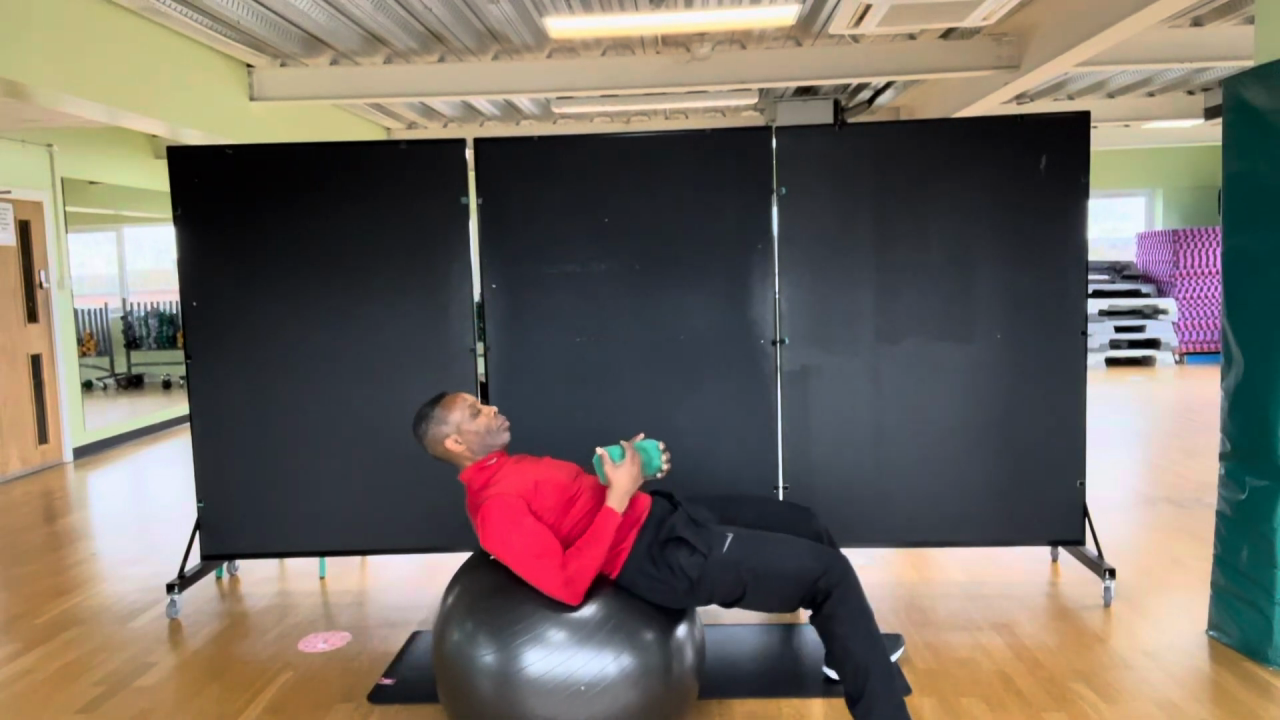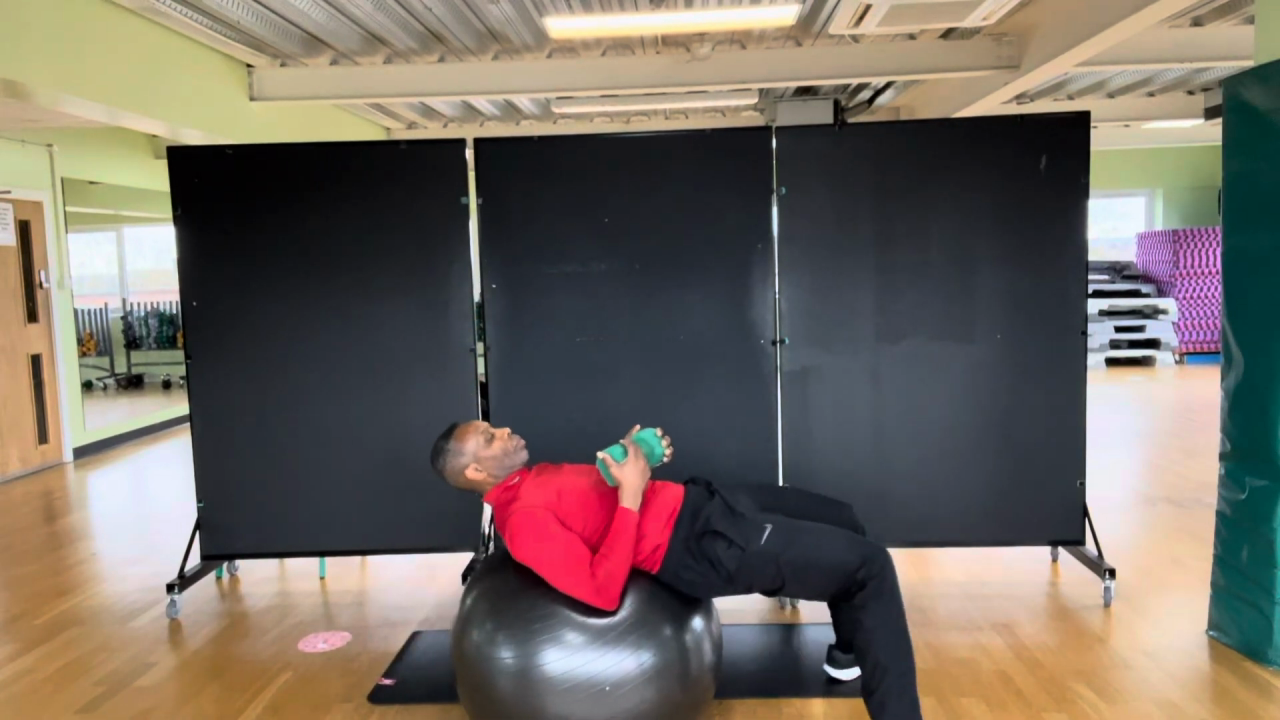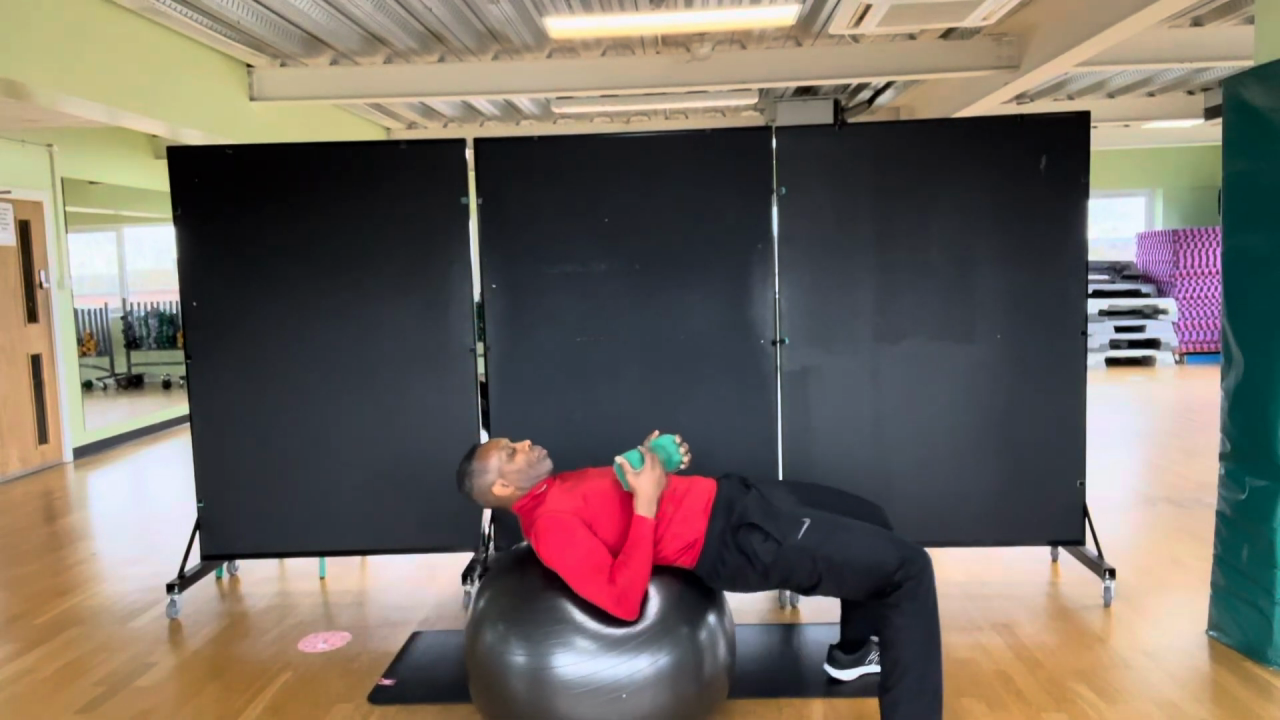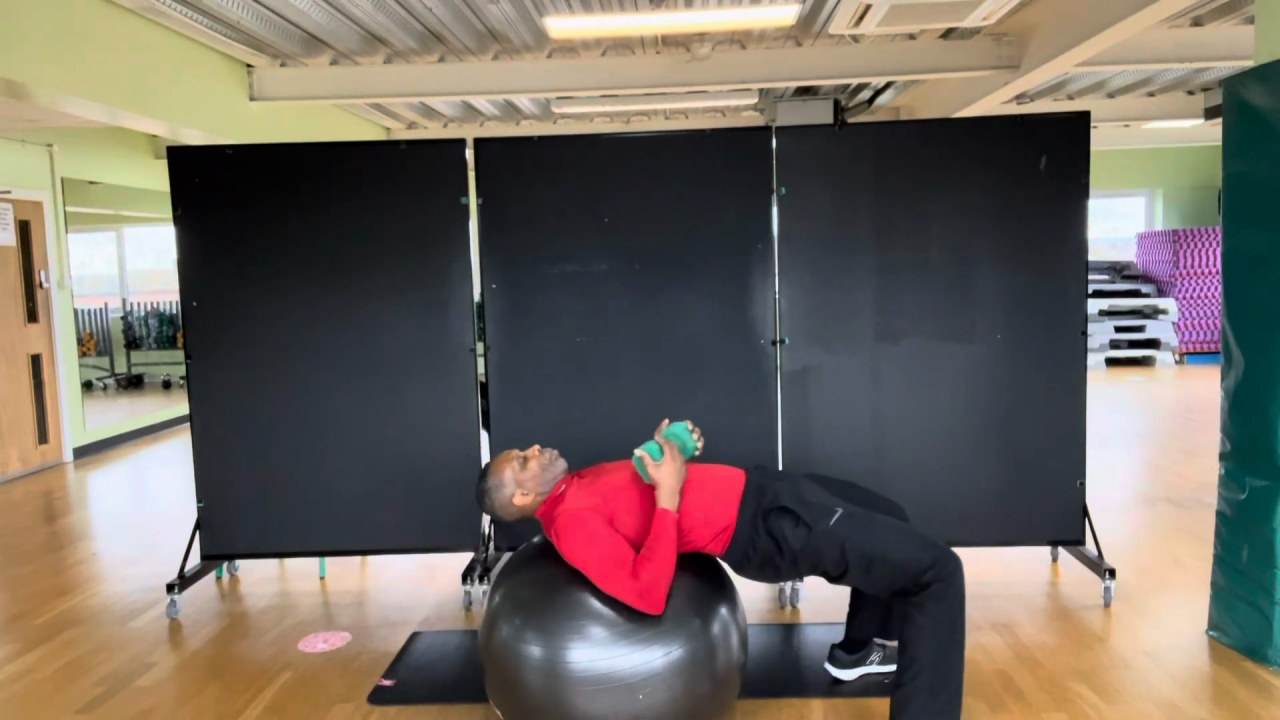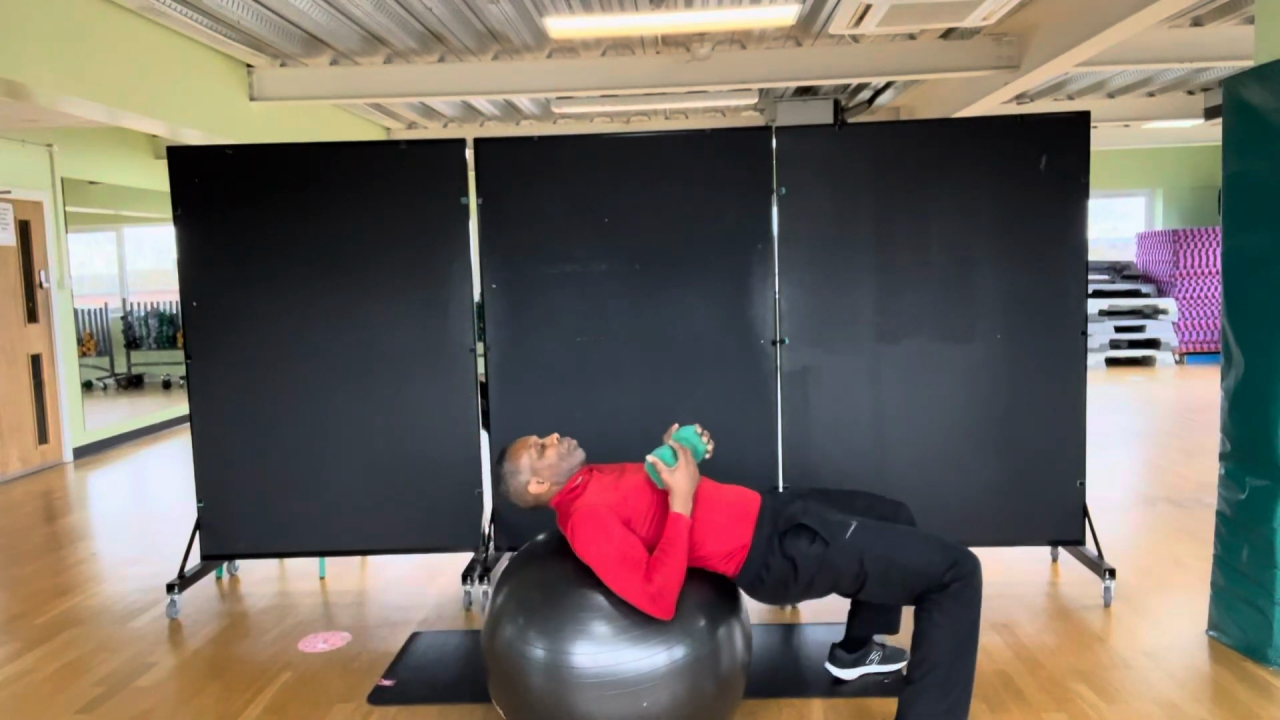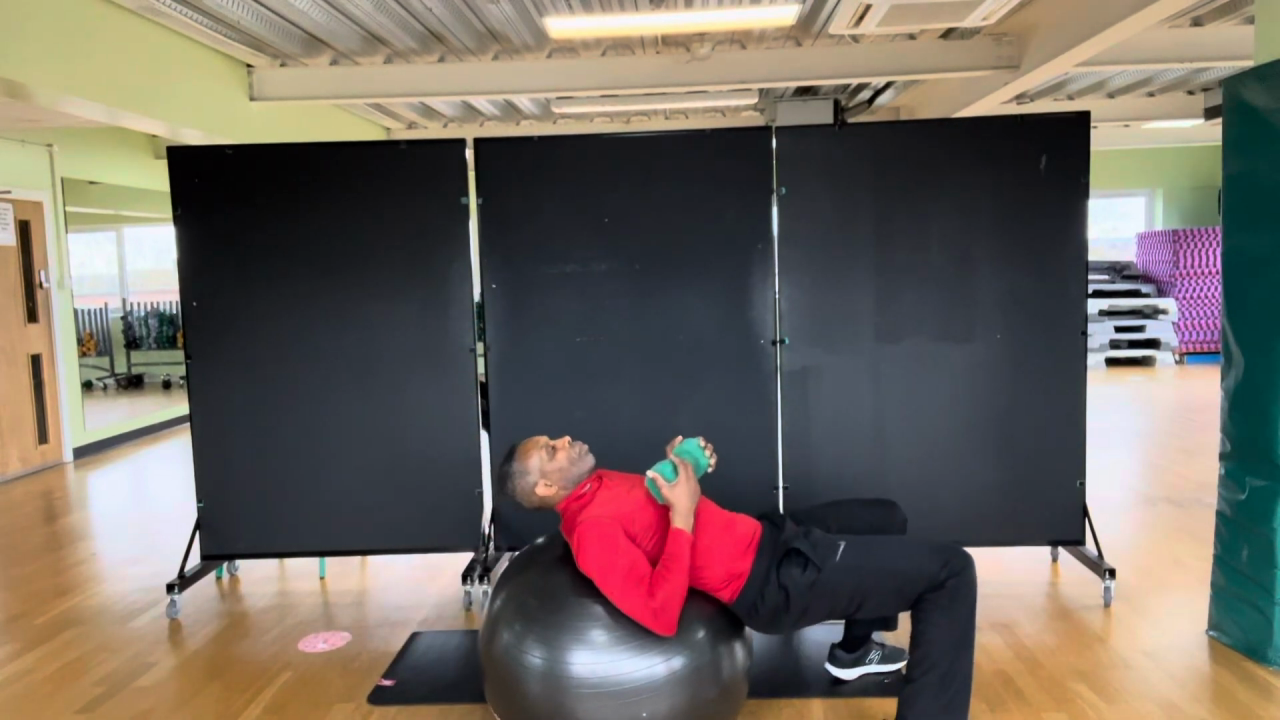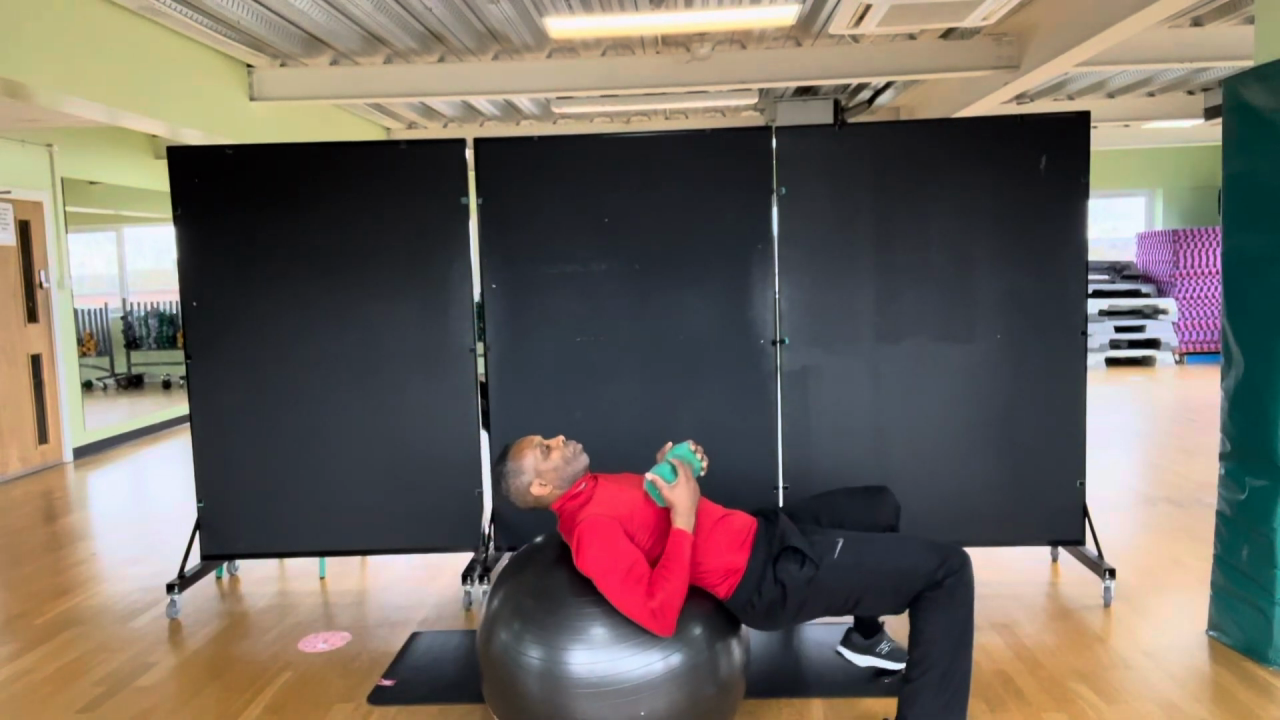
dt=0.2s
person 1, frame 1
left shoulder: (503, 469)
right shoulder: (495, 507)
right elbow: (569, 584)
left wrist: (627, 466)
right wrist: (621, 493)
left hip: (667, 516)
right hip: (666, 551)
left knee: (804, 524)
right knee: (830, 571)
left ankle: (851, 648)
person 1, frame 2
left shoulder: (527, 481)
right shoulder: (523, 520)
right elbow: (604, 591)
left wrist: (633, 459)
right wrist: (631, 494)
left hip: (700, 504)
right hip: (706, 543)
left knee: (840, 521)
right knee: (870, 564)
left ankle: (849, 649)
person 1, frame 3
left shoulder: (551, 489)
right shoulder: (550, 523)
right elbow: (623, 600)
left wrist: (656, 463)
right wrist: (647, 501)
left hip: (736, 499)
right hip: (743, 537)
left knee: (872, 525)
right knee: (908, 568)
left ankle: (853, 650)
person 1, frame 4
left shoulder: (573, 487)
right shoulder: (571, 522)
right elbow: (648, 594)
left wrist: (668, 451)
right wrist: (667, 493)
left hip: (761, 491)
right hip: (767, 529)
left knee: (889, 521)
right knee: (938, 569)
left ankle: (856, 648)
person 1, frame 5
left shoulder: (589, 480)
right shoulder: (586, 517)
right elbow: (659, 598)
left wrist: (677, 456)
right wrist: (681, 496)
left hip: (770, 515)
right hip: (776, 554)
left knee: (895, 519)
right knee: (956, 570)
left ankle: (855, 650)
person 1, frame 6
left shoulder: (594, 486)
right shoulder: (592, 529)
right elbow: (660, 614)
left wrist: (676, 468)
right wrist: (683, 513)
left hip: (768, 537)
right hip: (773, 579)
left knee: (886, 518)
right knee: (950, 569)
left ankle: (852, 650)
person 1, frame 7
left shoulder: (588, 491)
right shoulder: (591, 529)
right elbow: (660, 614)
left wrist: (672, 474)
right wrist: (683, 512)
left hip: (763, 535)
right hip: (770, 576)
left knee: (879, 504)
right knee: (947, 568)
left ankle: (863, 638)
